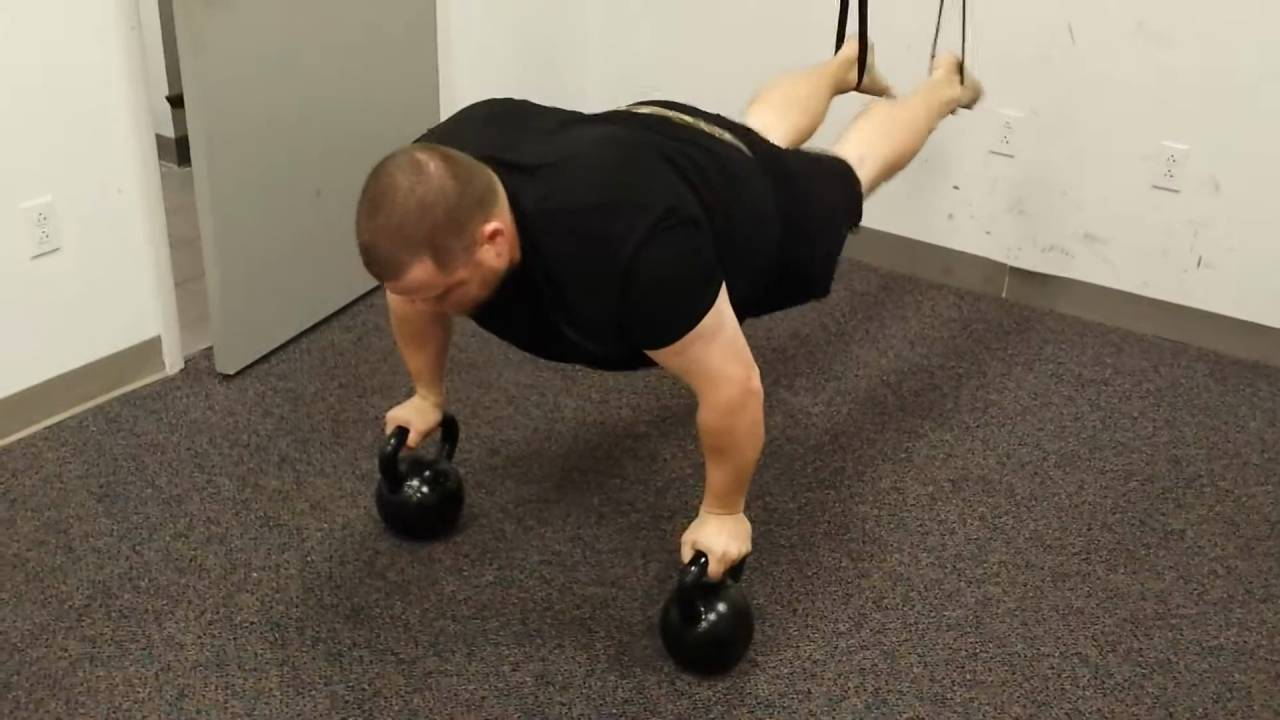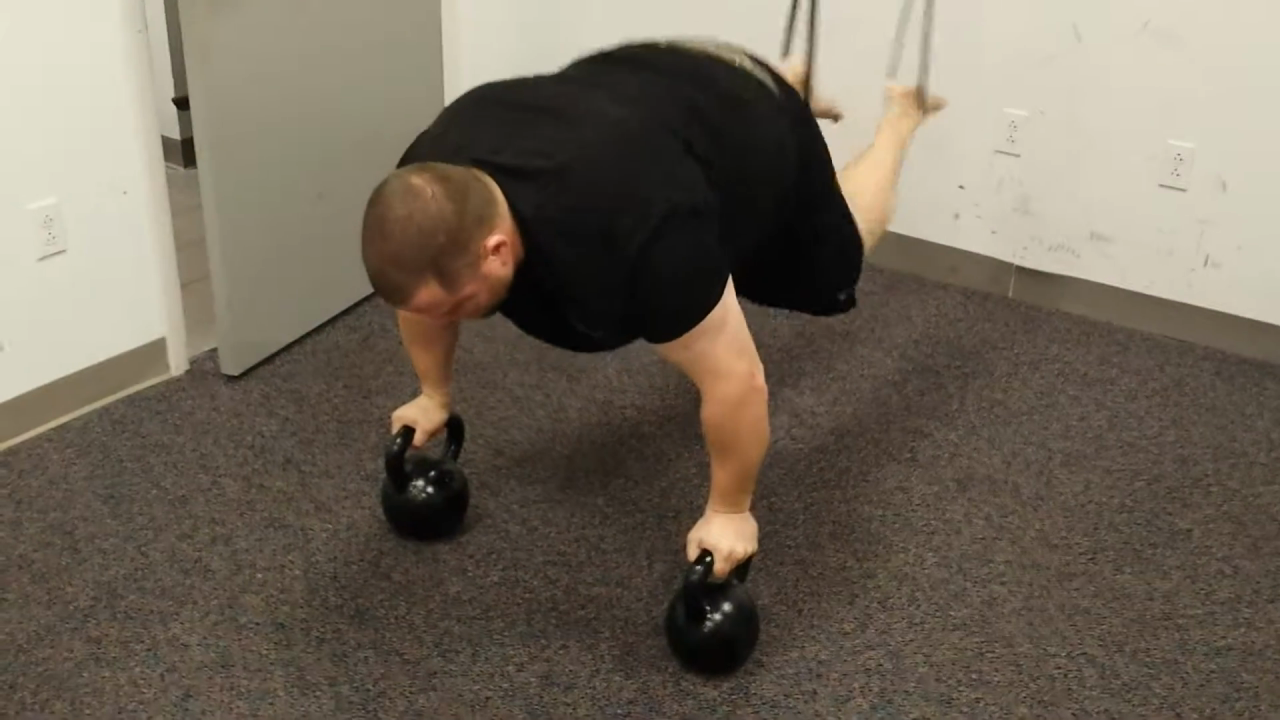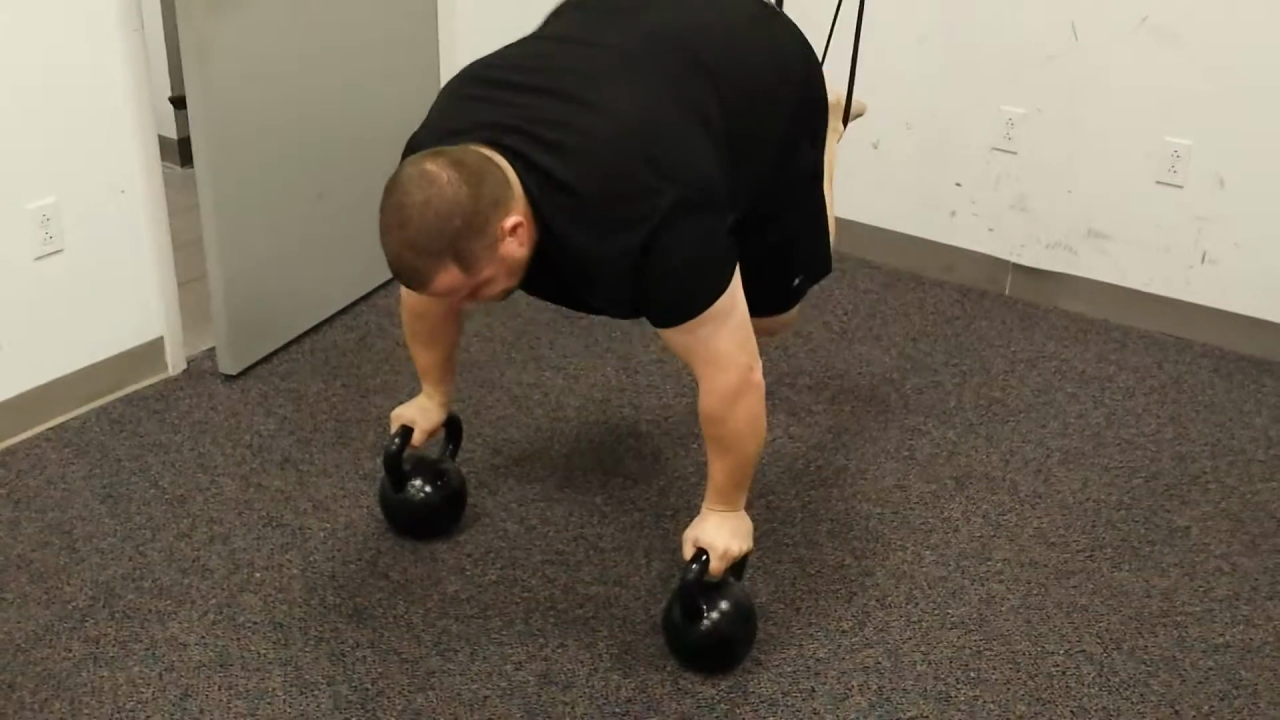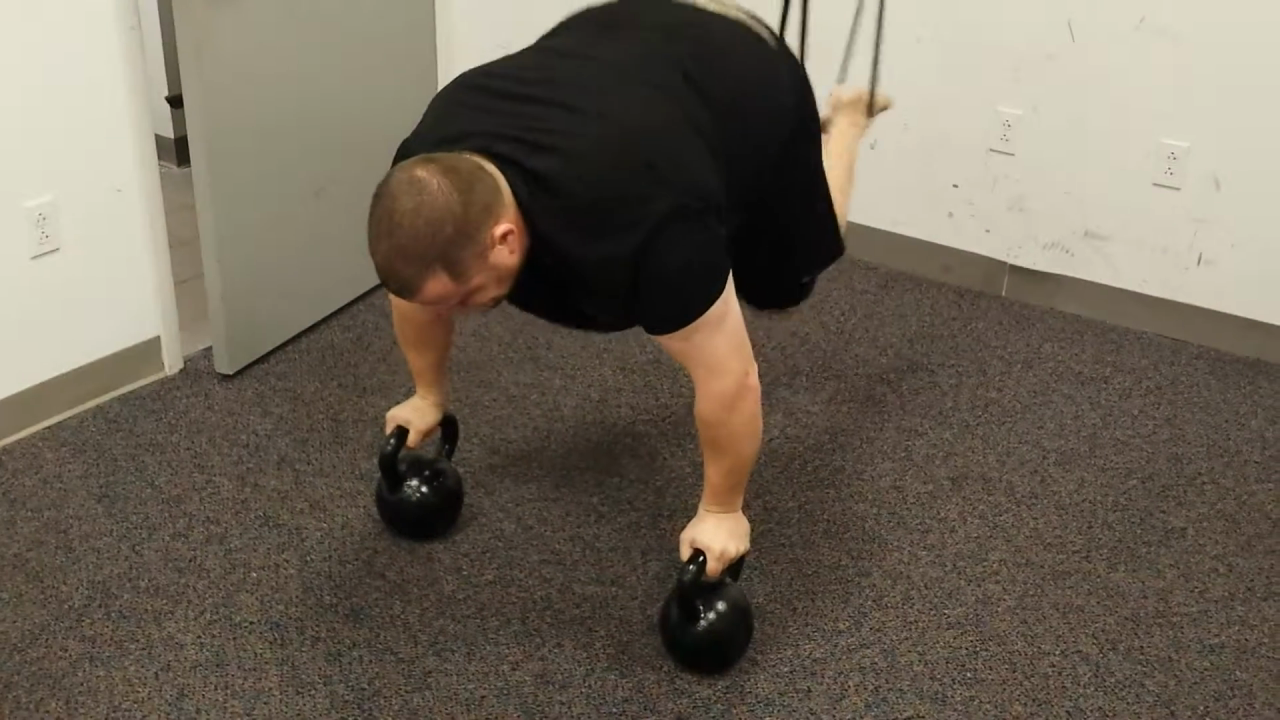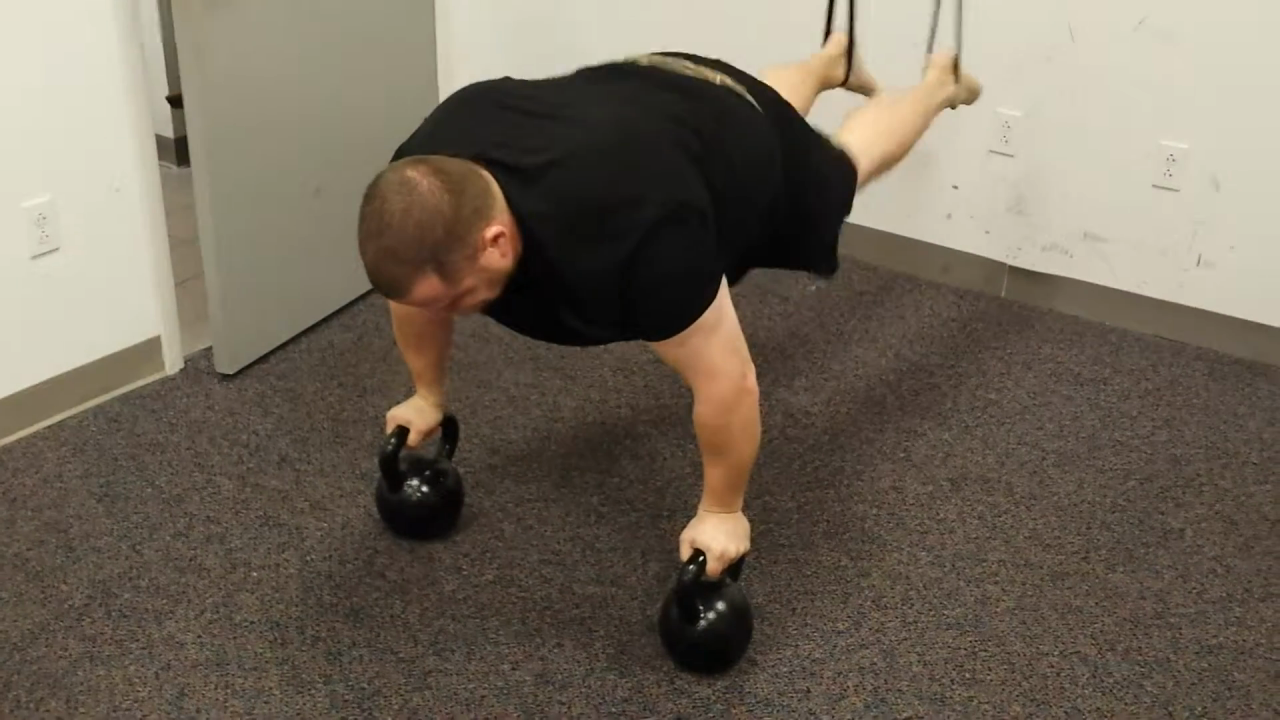
dt=0.3s
person 1, frame 1
left shoulder: (625, 249)
right shoulder: (432, 192)
left elbow: (733, 387)
right elbow: (414, 291)
left wrist: (723, 514)
right wrist: (427, 396)
left hip: (751, 204)
left knee: (854, 160)
right knee: (763, 133)
left ankle: (943, 86)
right ankle: (844, 65)
person 1, frame 2
left shoulder: (629, 241)
right shoulder: (432, 180)
left elbow: (736, 382)
right elbow: (426, 292)
left wrist: (728, 514)
right wrist: (434, 396)
left hip: (757, 130)
left knee: (821, 280)
left ankle: (899, 114)
right ankle: (792, 88)
person 1, frame 3
left shoulder: (637, 219)
right shoulder: (440, 158)
left elbow: (734, 374)
right elbow: (426, 281)
left wrist: (725, 511)
right wrist: (433, 395)
left knee: (769, 311)
left ankle: (826, 120)
person 1, frame 4
left shoulder: (627, 225)
right shoulder: (430, 166)
left elbow: (730, 378)
right elbow: (418, 285)
left wrist: (721, 512)
right wrist: (429, 397)
left hip: (742, 79)
left knee: (781, 288)
left ankle: (846, 117)
right ankle: (783, 86)
person 1, frame 5
left shoulder: (623, 233)
right shoulder: (430, 174)
left elbow: (728, 383)
right elbow: (418, 287)
left wrist: (721, 513)
right wrist: (428, 397)
left hip: (739, 138)
left knee: (842, 163)
left ankle: (939, 85)
right ankle: (832, 60)
